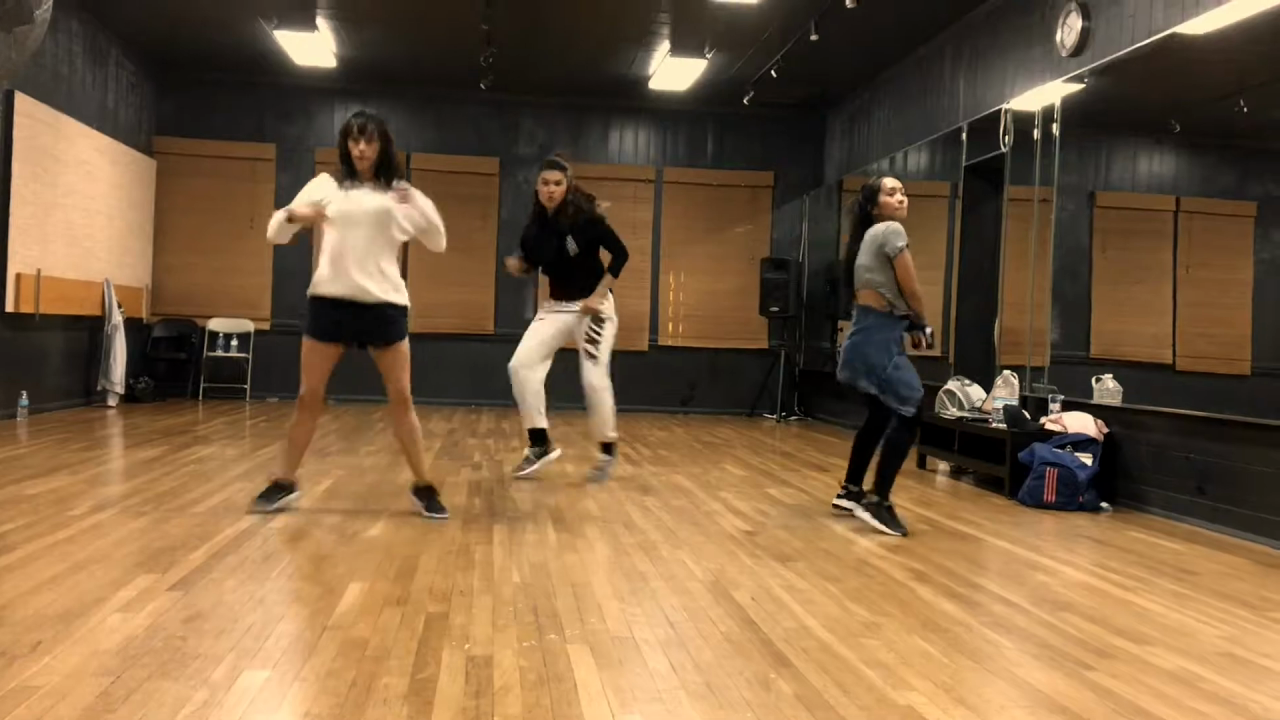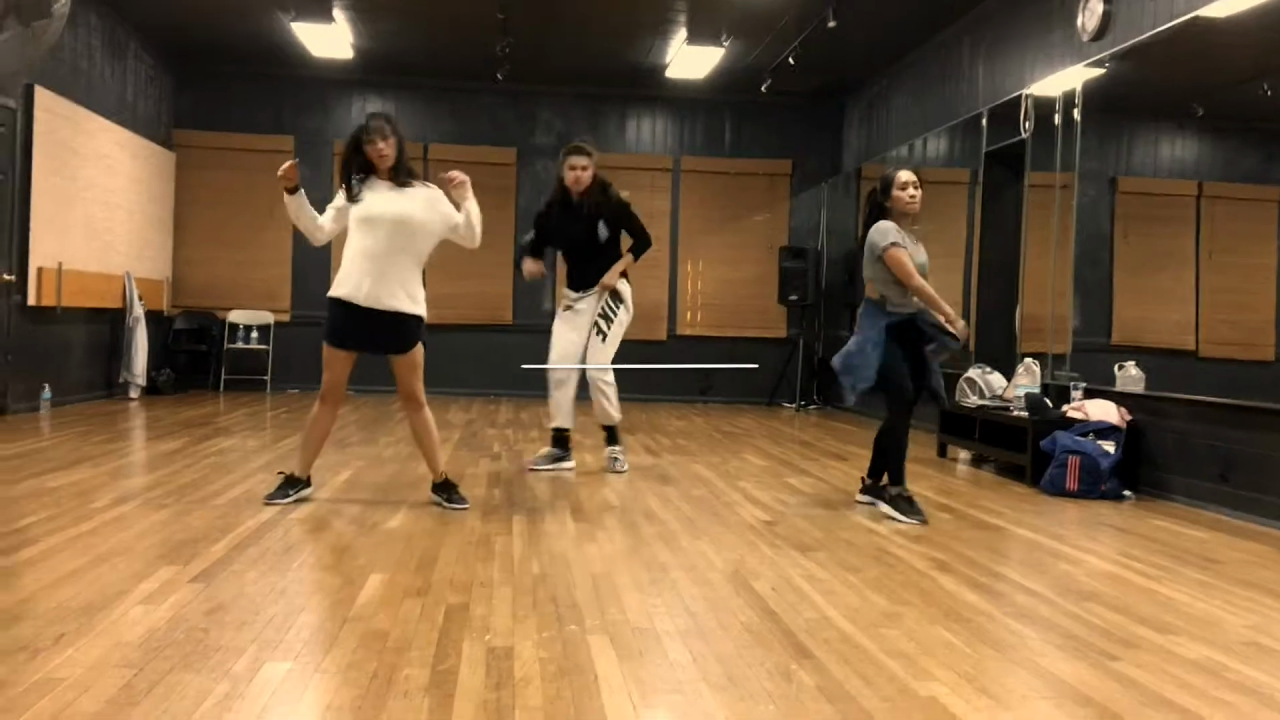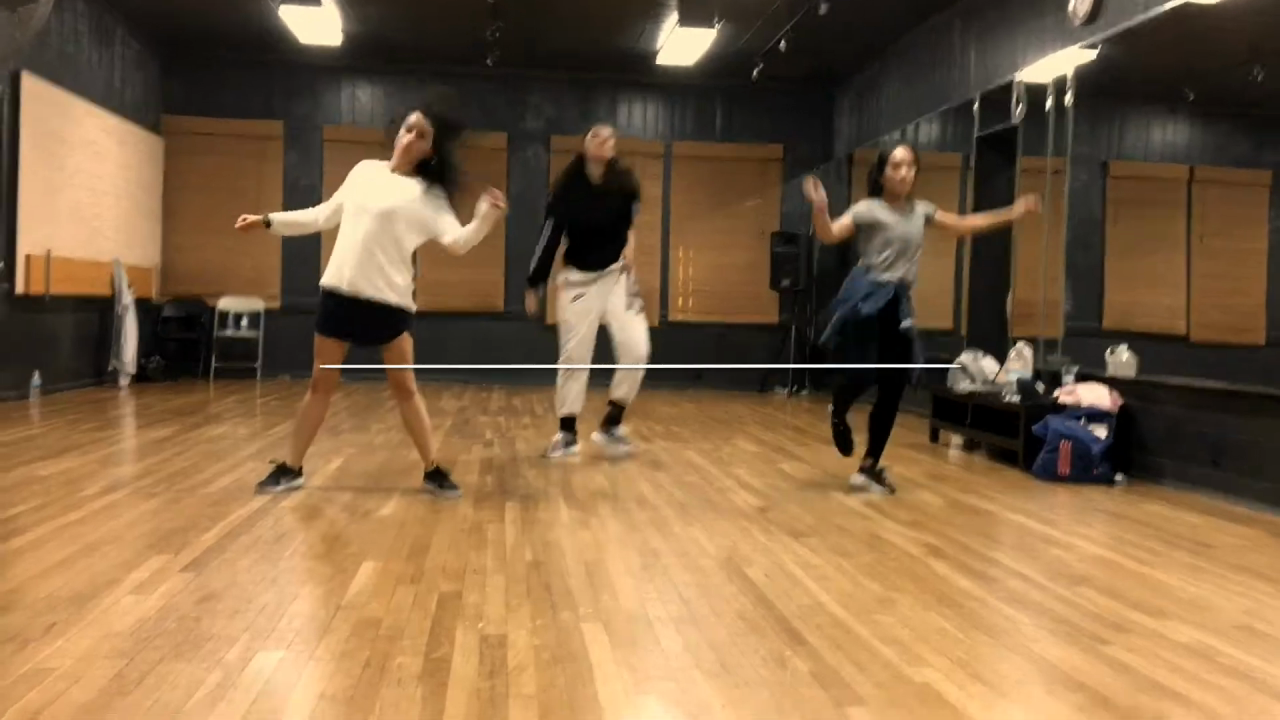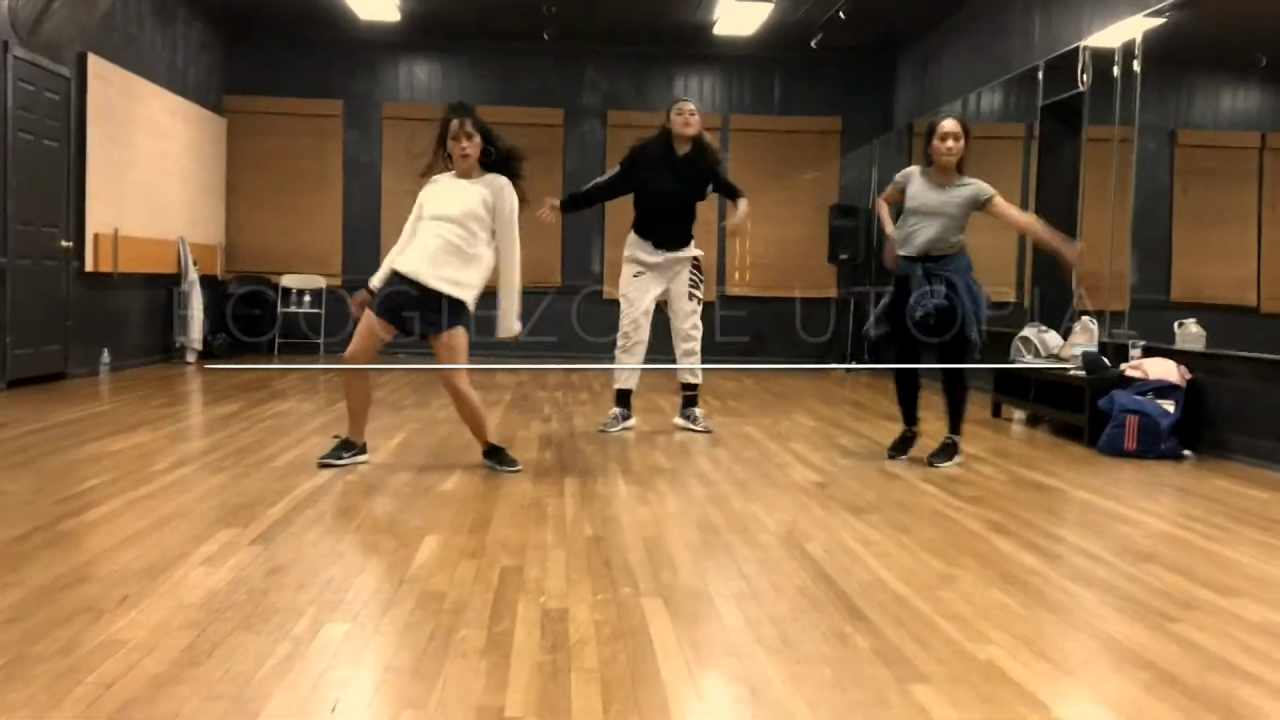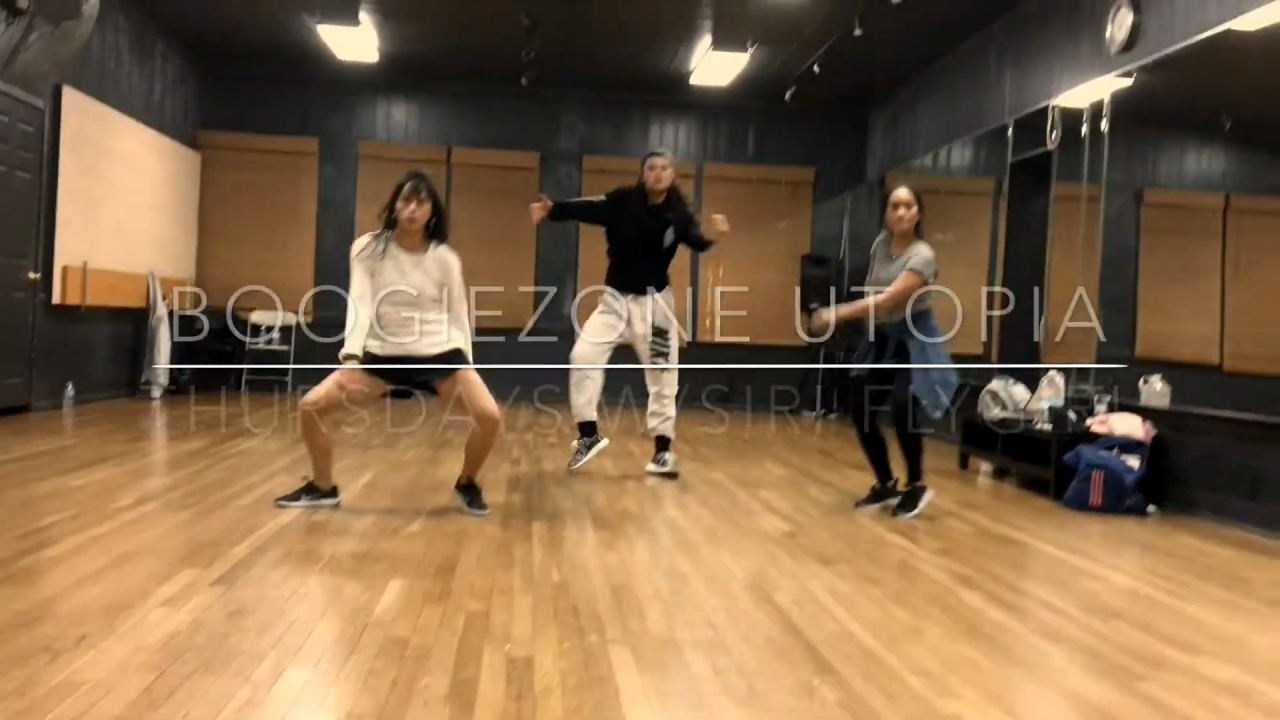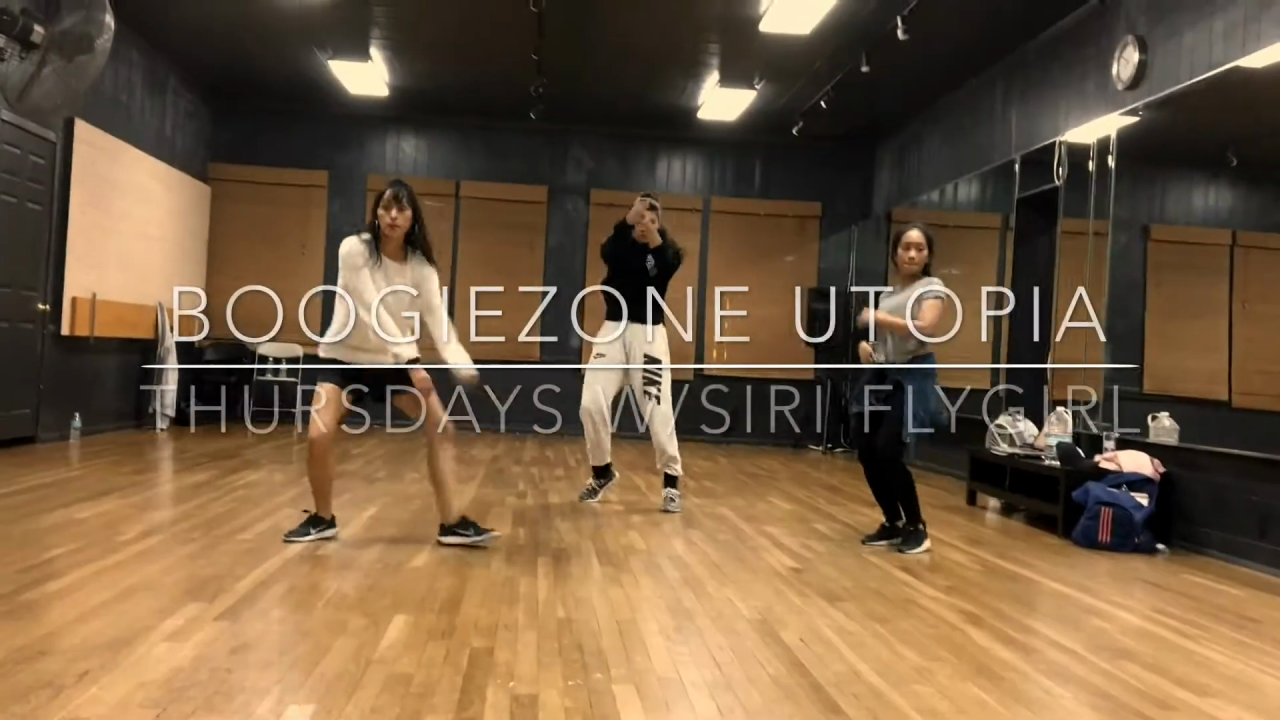
dt=0.3s
person 1, frame 1
left shoulder: (400, 193)
right shoulder: (325, 186)
left elbow: (437, 243)
right elbow: (275, 233)
left wrist: (424, 208)
right wrist: (294, 215)
left hip: (385, 303)
right hip: (330, 300)
left knee: (401, 399)
right knee: (309, 398)
left ankle: (423, 486)
right ankle: (284, 482)
person 1, frame 2
left shoulder: (425, 195)
right shoulder: (355, 189)
left elbow: (471, 239)
right elbow: (319, 233)
left wrist: (467, 199)
right wrist: (293, 191)
left hip: (401, 308)
right hip: (348, 303)
left knee: (414, 398)
right knee: (329, 394)
left ankle: (441, 482)
right ankle: (299, 478)
person 1, frame 3
left shoulder: (427, 195)
right shoulder: (364, 171)
left elbow: (455, 240)
right elbow: (326, 216)
left wrist: (485, 216)
right wrist: (268, 222)
left hip: (387, 300)
right hip: (338, 292)
left knee: (405, 389)
right knee: (321, 384)
left ankle: (433, 472)
right ankle: (290, 469)
person 1, frame 4
left shoulder: (499, 187)
right shoulder: (433, 187)
left elbow: (508, 252)
right elbow: (408, 241)
left wrist: (508, 317)
right wrist: (374, 287)
left hip: (450, 294)
right hip: (404, 282)
left knee: (456, 383)
right knee: (354, 360)
left ankle: (490, 447)
right ankle: (354, 443)
person 1, frame 5
left shoulder: (444, 260)
right shoulder: (367, 249)
left elbow: (457, 318)
right elbow: (360, 306)
left wrist: (469, 368)
right wrist: (350, 356)
left hip: (439, 352)
right hip: (385, 353)
left knee: (489, 416)
right knee: (311, 406)
left ankle: (467, 484)
right ankle: (322, 487)
person 1, frame 6
left shoulder: (423, 270)
right shoulder: (354, 249)
left elbow: (438, 322)
right elbow: (371, 312)
left wrist: (461, 364)
right wrist: (408, 364)
left hip: (399, 360)
right hip: (343, 358)
left knee: (441, 429)
right knee: (318, 436)
left ankle: (451, 523)
right ankle: (322, 518)
person 2, frame 1
left shoulder: (872, 239)
right shoulder: (889, 231)
right elbow: (912, 291)
left wrist: (913, 324)
right wrist: (921, 322)
left hip: (878, 333)
right hip: (879, 334)
left knee: (881, 418)
right knee: (908, 418)
left ankle: (851, 490)
right ankle: (878, 502)
person 2, frame 2
left shoulder: (913, 240)
right shoulder: (883, 230)
left elbow: (914, 286)
right elbow: (913, 283)
left wrist: (943, 322)
right wrist: (951, 316)
left hip: (908, 327)
right hip: (882, 325)
left knee: (902, 408)
right knee: (901, 401)
left ankle: (872, 484)
right ankle: (896, 491)
person 2, frame 3
left shoulder: (920, 210)
right shoulder: (870, 209)
left elbow: (963, 225)
right elbow: (830, 235)
left wrist: (1010, 214)
right wrist: (820, 207)
left hip: (896, 302)
right hip: (867, 296)
left knee: (892, 387)
right knee: (861, 373)
left ankle: (870, 466)
right ankle: (839, 411)
person 2, frame 4
left shoulder: (972, 189)
right shoulder: (910, 177)
left elbow: (1016, 217)
right elbow: (883, 201)
left wrist: (1060, 245)
right wrist: (890, 232)
left hip: (949, 273)
right hip: (910, 273)
left knee: (953, 361)
right knee: (906, 360)
left ankle: (952, 441)
right ankle: (909, 431)
person 2, frame 5
left shoulder: (922, 255)
right shoulder: (881, 243)
left elbow: (889, 298)
left wrist: (840, 313)
right wrist: (863, 308)
left hip: (913, 339)
right hip: (882, 338)
left knee: (903, 408)
right knee: (859, 410)
left ankle: (916, 486)
right ankle: (886, 484)
person 2, frame 6
left shoulder: (931, 287)
right shoulder: (887, 293)
left elbow: (925, 327)
left wrist: (879, 317)
right wrist: (864, 344)
left hip: (913, 377)
right hip: (882, 377)
left knee: (888, 453)
right knee: (867, 453)
left ankle: (916, 526)
right ankle: (894, 523)
person 3, frame 1
left shoulder: (585, 216)
right shoulder: (537, 224)
left elbow: (620, 253)
right elbow: (532, 259)
left wrist: (600, 292)
right wrist: (518, 263)
left hip: (591, 309)
right hip: (556, 307)
left knee: (594, 382)
right knee: (521, 365)
left ankle: (607, 452)
right ankle: (540, 443)
person 3, frame 2
left shoulder: (610, 203)
right shoulder: (554, 209)
left elbow: (643, 239)
right elbow: (536, 244)
left wrist: (617, 271)
right wrist: (530, 261)
left hip: (611, 293)
right hip: (575, 296)
left knee: (597, 369)
right knee: (560, 368)
left ankle: (614, 443)
right ankle: (560, 447)
person 3, frame 3
left shoulder: (625, 184)
right shoulder: (568, 188)
right elbow: (551, 236)
left wrist: (630, 247)
right wrist: (535, 285)
left hip: (616, 275)
right hip: (577, 278)
left knee: (636, 346)
right knee: (574, 356)
left ankle: (611, 424)
right ankle: (567, 433)
person 3, frame 4
left shoulder: (706, 162)
right shoulder: (646, 154)
left elbow: (726, 188)
right elbow: (610, 185)
left wrist: (741, 205)
right wrist: (565, 204)
left hip: (682, 254)
right hip: (643, 251)
left knee: (689, 328)
right knee: (632, 327)
left ankle: (689, 406)
right ankle: (622, 408)
person 3, frame 5
left shoulder: (680, 211)
right shoulder: (622, 200)
left elbow: (694, 242)
right elbow: (591, 209)
left wrist: (714, 235)
right wrist: (552, 209)
left hip: (654, 301)
right hip: (615, 297)
left knee: (662, 379)
right knee: (582, 360)
left ankle: (662, 453)
right ankle: (588, 436)
person 3, frame 6
left shoulder: (668, 253)
right shoulder: (620, 245)
left elbow: (663, 267)
right elbow: (607, 252)
left wrist: (651, 233)
right wrist: (627, 222)
left hip: (648, 333)
right hip: (613, 331)
left knee: (658, 411)
right knee: (591, 405)
left ankle: (671, 485)
right ankle: (602, 473)
